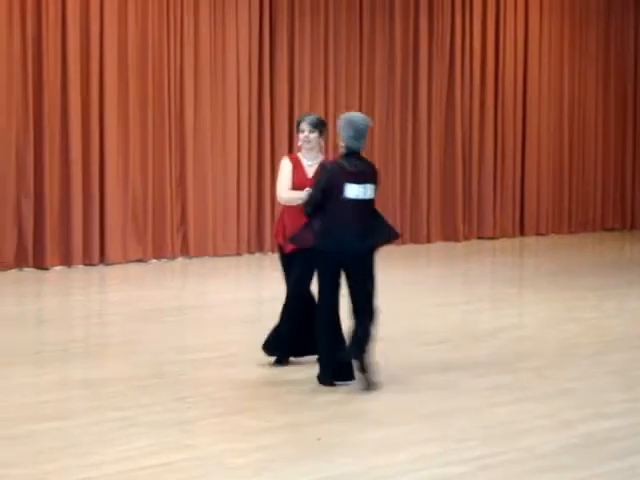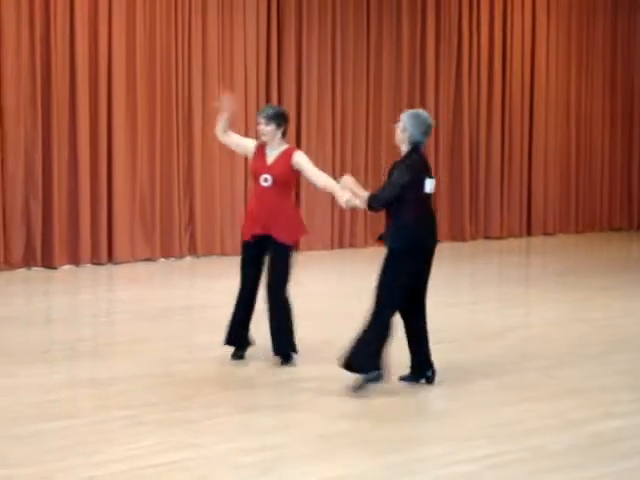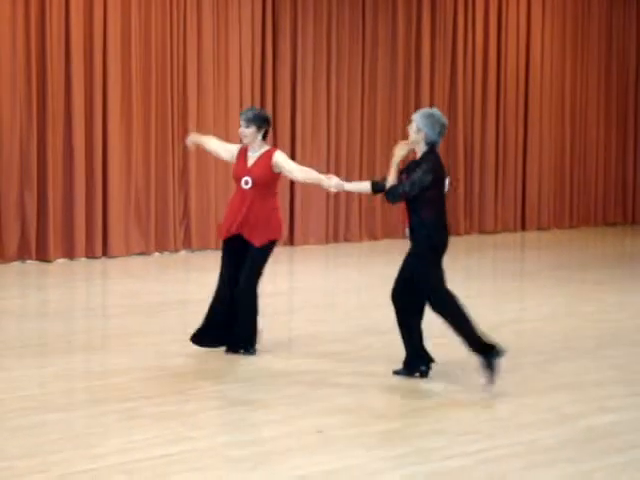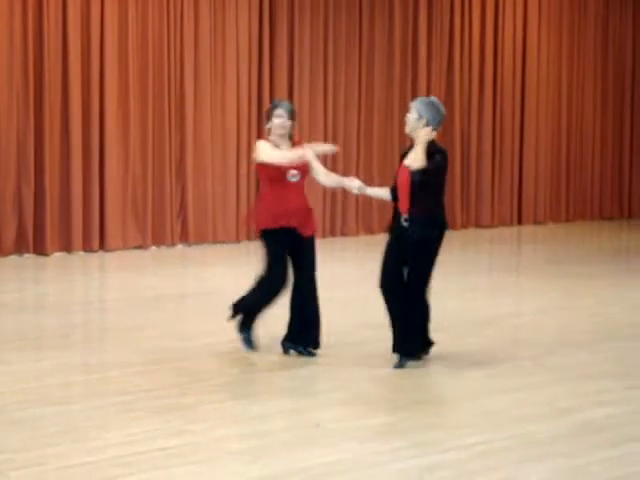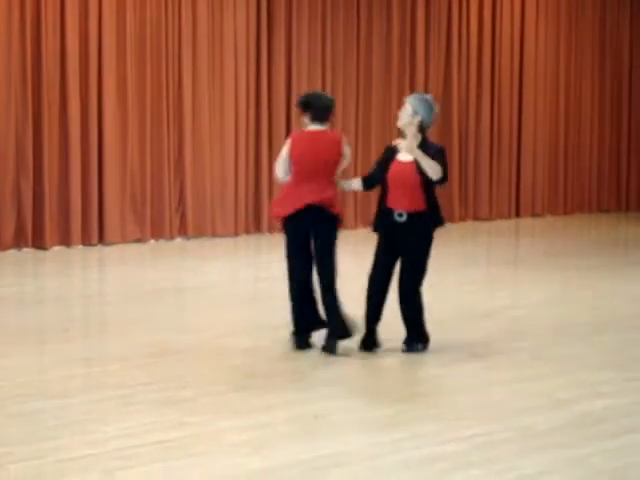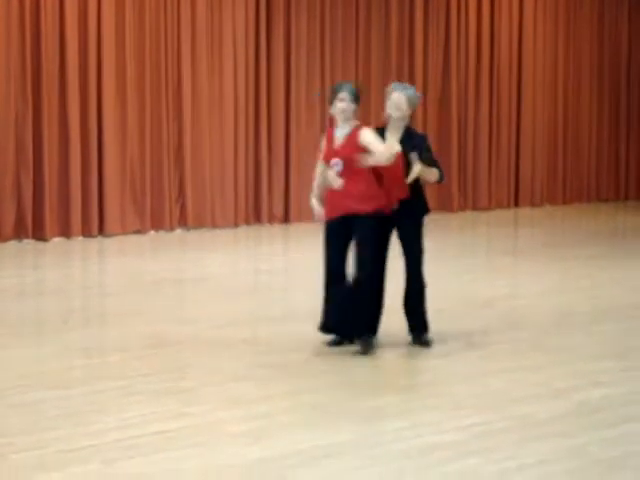
dt=0.3s
person 1, frame 1
left shoulder: (330, 168)
right shoulder: (370, 170)
left elbow: (311, 207)
left hip: (330, 244)
right hip: (362, 245)
left knee: (328, 304)
right knee: (363, 305)
left ankle: (328, 371)
right ankle: (361, 357)
person 1, frame 2
left shoulder: (406, 166)
right shoulder: (419, 164)
left elbow: (378, 202)
right elbow: (398, 201)
left wrist: (353, 187)
right wrist: (359, 195)
left hip: (407, 244)
right hip: (423, 241)
left knee: (386, 302)
right knee: (412, 303)
left ankle: (367, 365)
right ankle: (422, 368)
person 1, frame 3
left shoulder: (429, 167)
right shoulder: (419, 163)
left elbow: (392, 194)
right elbow: (383, 186)
left wrist: (395, 161)
right wrist: (345, 185)
left hip: (427, 240)
right hip: (424, 239)
left knee: (438, 297)
right knee: (404, 296)
left ankle: (486, 351)
right ankle: (416, 361)
person 1, frame 4
left shoulder: (437, 155)
right shoulder: (410, 152)
left elbow: (418, 175)
left wrist: (422, 143)
right wrist: (364, 190)
left hip: (426, 229)
right hip: (404, 227)
left knee: (415, 287)
right knee: (390, 283)
left ankle: (417, 345)
right ankle: (409, 346)
person 1, frame 5
left shoulder: (432, 150)
right shoulder: (390, 150)
left elbow: (439, 176)
right elbow: (371, 180)
left wrist: (416, 152)
right wrist: (338, 183)
left hip: (418, 224)
right hip: (390, 222)
left knee: (408, 283)
right knee: (378, 279)
left ankle: (417, 337)
right ankle: (369, 334)
person 1, frame 6
left shoulder: (417, 140)
left elbow: (436, 175)
left wrist: (421, 169)
left hip: (409, 211)
left knee: (414, 268)
left ankle: (418, 329)
right ankle: (368, 328)
person 2, frame 1
right shoulder: (288, 162)
right elbow: (283, 196)
right wrist: (311, 192)
right hip: (289, 234)
left knee: (296, 293)
right knee: (297, 292)
left ankle: (282, 347)
right ankle: (308, 341)
person 2, frame 2
left shoulder: (295, 156)
right shoulder: (255, 149)
left elbow: (318, 176)
right elbow: (222, 133)
left wrist: (340, 191)
right wrist: (225, 111)
left hip: (284, 227)
right hip: (255, 224)
left knee: (276, 287)
right knee: (247, 285)
left ankle: (284, 347)
right ankle: (239, 341)
person 2, frame 3
left shoulder: (275, 158)
right shoulder: (238, 152)
left elbow: (298, 172)
right elbow: (214, 145)
left wrist: (326, 180)
right wrist: (197, 137)
left hip: (267, 228)
right hip: (236, 225)
left knee: (247, 283)
right knee: (230, 282)
left ankle: (244, 339)
right ankle: (232, 339)
person 2, frame 4
left shoulder: (303, 152)
right shoulder: (263, 147)
left elbow: (325, 178)
right elbow: (284, 159)
left wrist: (347, 181)
right wrist: (310, 150)
left hip: (301, 221)
right hip: (273, 220)
left knee: (305, 280)
right knee: (276, 277)
left ankle: (296, 339)
right ankle: (246, 317)
person 2, frame 5
left shoulder: (293, 140)
right shoulder: (339, 140)
left elbow: (281, 174)
left hip: (296, 208)
right hip: (325, 208)
left knee: (299, 271)
right knee: (326, 269)
left ankle: (304, 332)
right ankle: (333, 332)
person 2, frame 6
left shoulder: (364, 134)
right shoulder: (327, 137)
left elbow: (386, 154)
left wrist: (389, 151)
right wrist: (315, 197)
left hip: (366, 209)
right hip: (337, 210)
left knee: (367, 268)
right knee: (334, 269)
left ankle: (361, 331)
right ankle: (344, 329)
